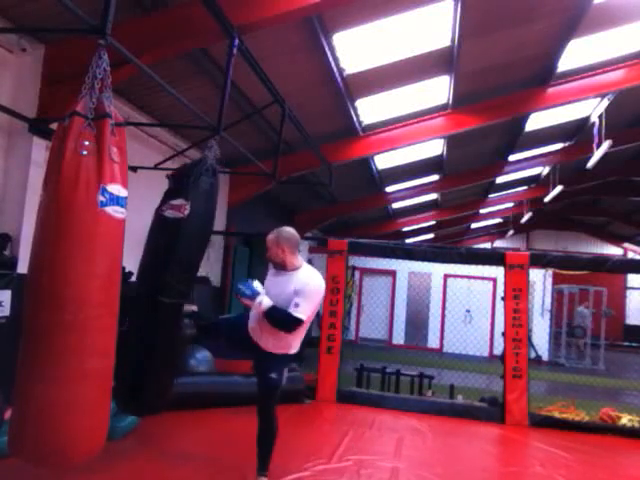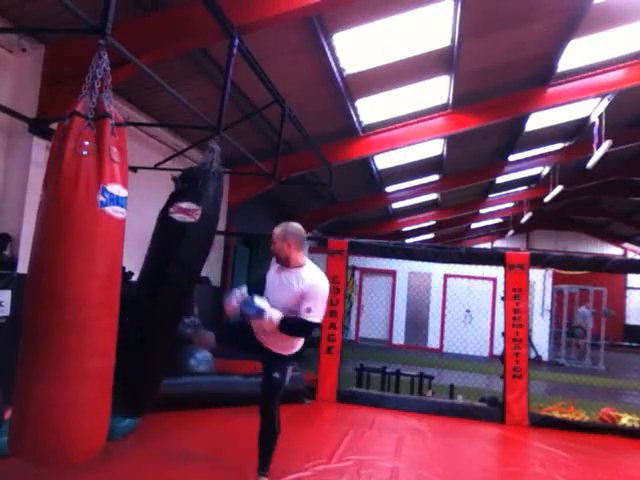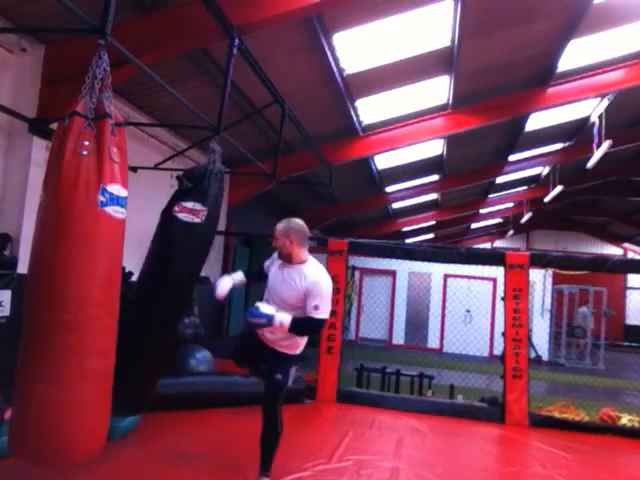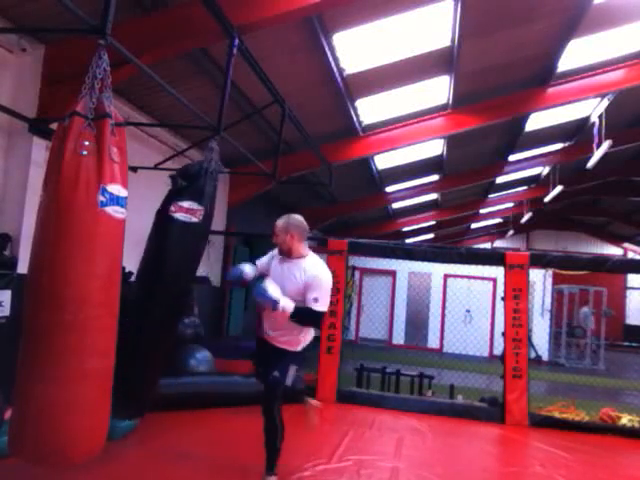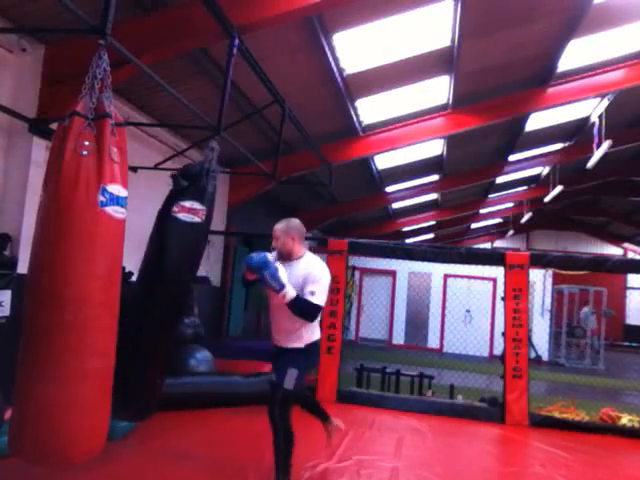
dt=0.1s
person 1, frame 1
left shoulder: (311, 283)
right shoulder: (275, 267)
left elbow: (290, 324)
left wrist: (260, 301)
right wrist: (254, 300)
left hip: (277, 352)
right hip: (249, 331)
left knee: (266, 409)
right knee: (210, 327)
person 1, frame 2
left shoulder: (315, 283)
right shoulder: (277, 263)
left elbow: (306, 329)
left wrist: (270, 315)
right wrist: (242, 294)
left hip: (280, 351)
right hip: (253, 330)
left knee: (268, 408)
right knee: (221, 333)
right ankle: (211, 340)
person 1, frame 3
left shoulder: (318, 280)
right shoulder: (277, 259)
left elbow: (315, 327)
right elbow: (257, 274)
left wrist: (279, 321)
right wrist: (232, 278)
left hip: (286, 349)
right hip: (259, 334)
left knee: (270, 406)
right knee: (241, 358)
person 1, frame 4
left shoulder: (317, 273)
right shoulder: (277, 255)
left elbow: (316, 319)
right elbow: (255, 270)
left wrist: (281, 304)
right wrist: (243, 273)
left hip: (289, 346)
right hip: (267, 335)
left knee: (270, 406)
right knee: (264, 376)
right ankle: (304, 399)
person 1, frame 5
left shoulder: (316, 269)
right shoulder: (275, 260)
left elbow: (310, 313)
right elbow: (250, 281)
left wrist: (284, 290)
right wrist: (250, 272)
left hip: (301, 348)
right hip: (282, 344)
left knee: (277, 407)
right knee: (295, 394)
right ankle: (328, 422)
